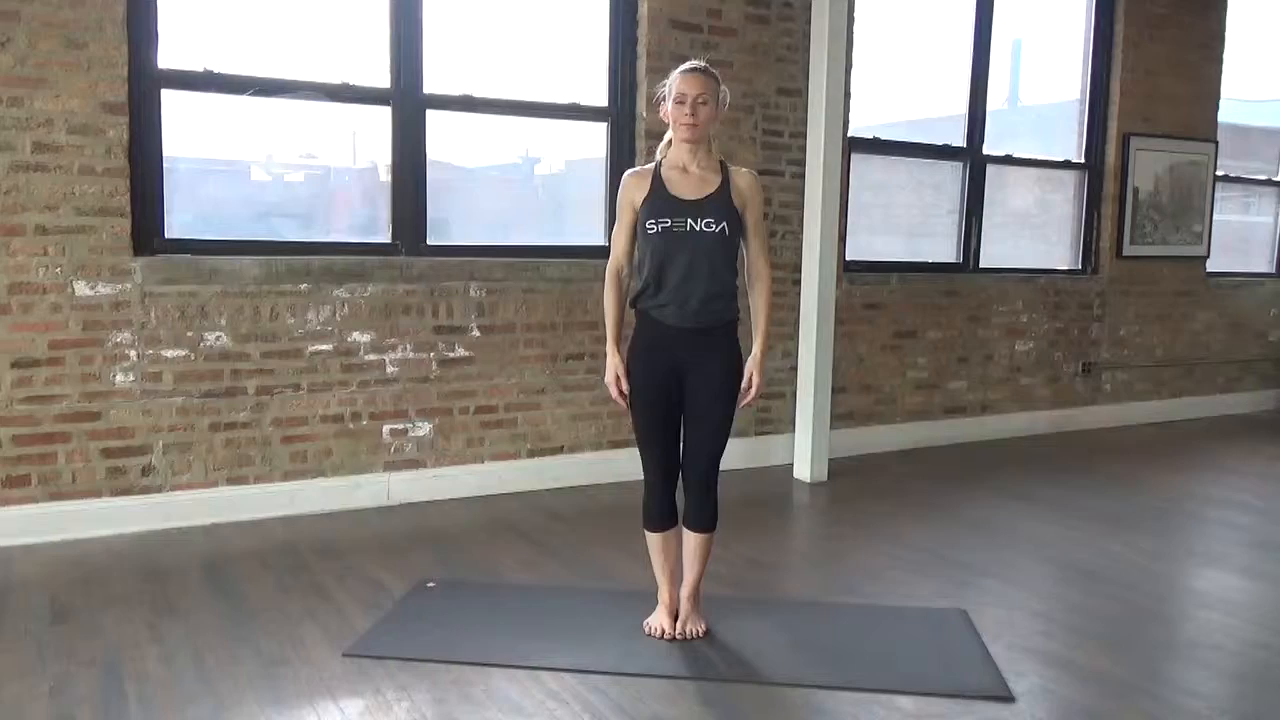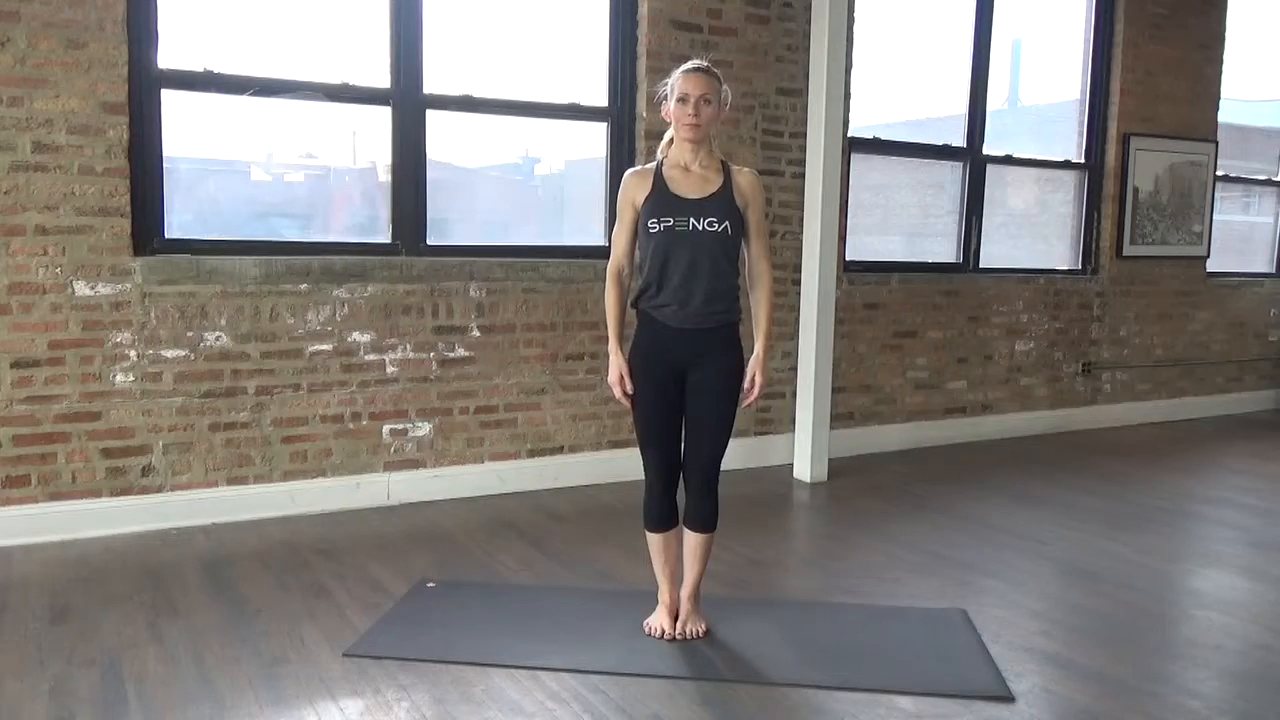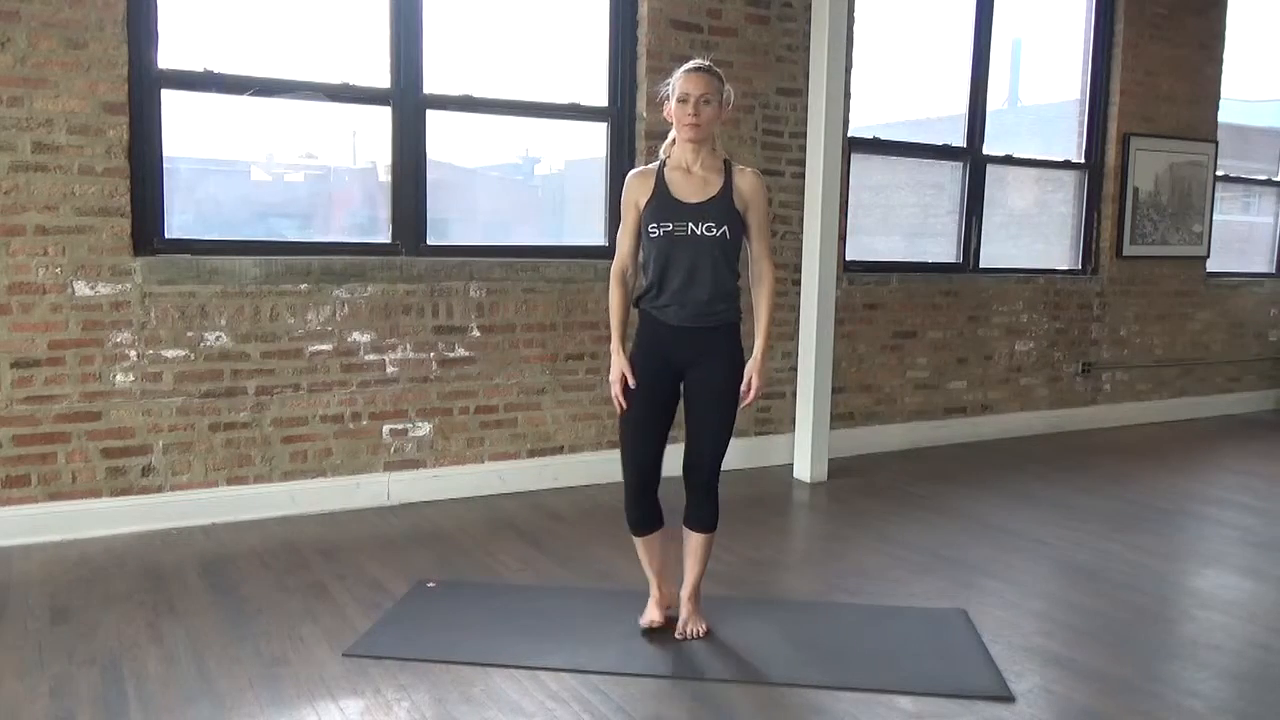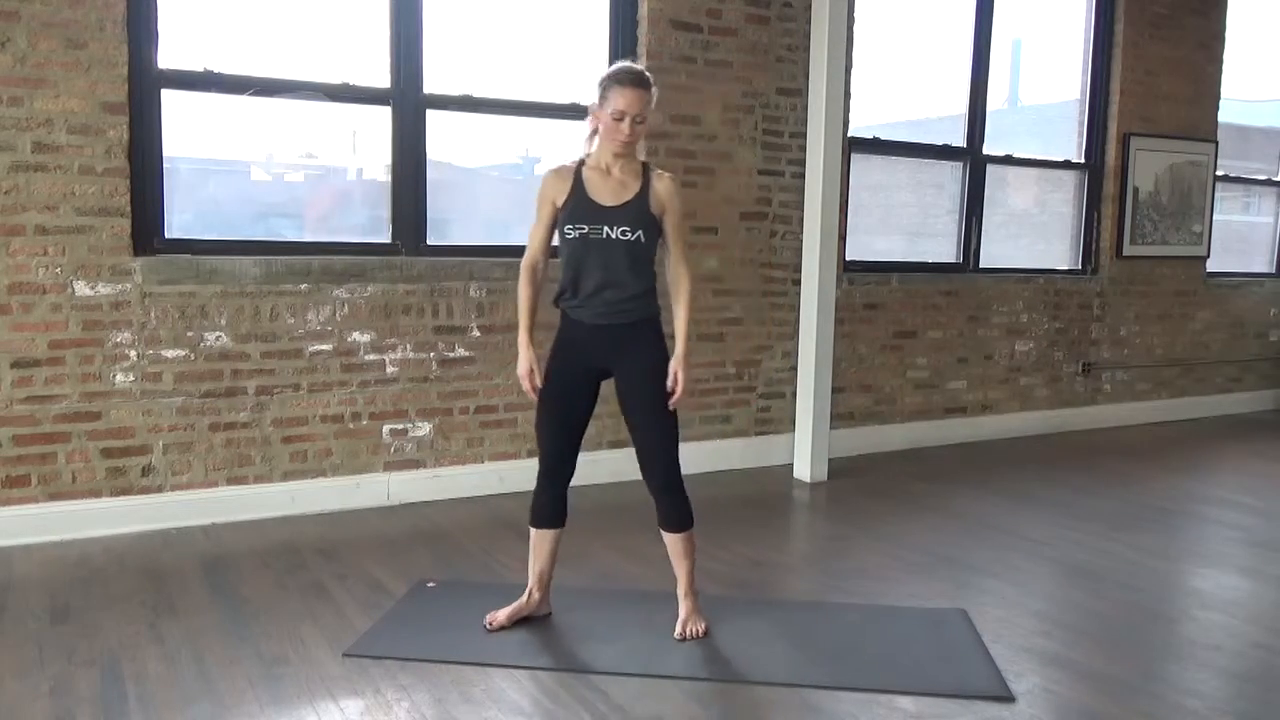
dt=0.7s
person 1, frame 1
left shoulder: (741, 184)
right shoulder: (638, 183)
left elbow: (758, 270)
right elbow: (618, 270)
left wrist: (759, 348)
right wrist: (612, 349)
left hip: (715, 346)
right hip: (654, 344)
left knee: (701, 475)
right knee: (660, 475)
left ankle: (691, 599)
right ankle: (665, 598)
person 1, frame 2
left shoulder: (743, 184)
right shoulder: (639, 182)
left elbow: (760, 269)
right elbow: (618, 269)
left wrist: (761, 347)
right wrist: (614, 348)
left hip: (716, 346)
right hip: (655, 343)
left knee: (702, 476)
right knee: (660, 475)
left ankle: (690, 598)
right ankle: (665, 598)
person 1, frame 3
left shoulder: (745, 184)
right shoulder: (642, 182)
left elbow: (763, 271)
right elbow: (623, 270)
left wrist: (759, 351)
right wrist: (617, 348)
left hip: (716, 344)
right hip: (655, 340)
left knee: (702, 475)
right knee: (639, 473)
left ankle: (690, 598)
right ankle: (658, 593)
person 1, frame 4
left shoulder: (660, 187)
right shoulder: (560, 181)
left elbow: (677, 270)
right elbow: (532, 264)
left wrist: (680, 350)
right wrist: (525, 343)
left hip: (638, 341)
right hip: (576, 339)
left knee: (661, 471)
right knee: (553, 469)
left ankle: (686, 597)
right ankle: (536, 593)
